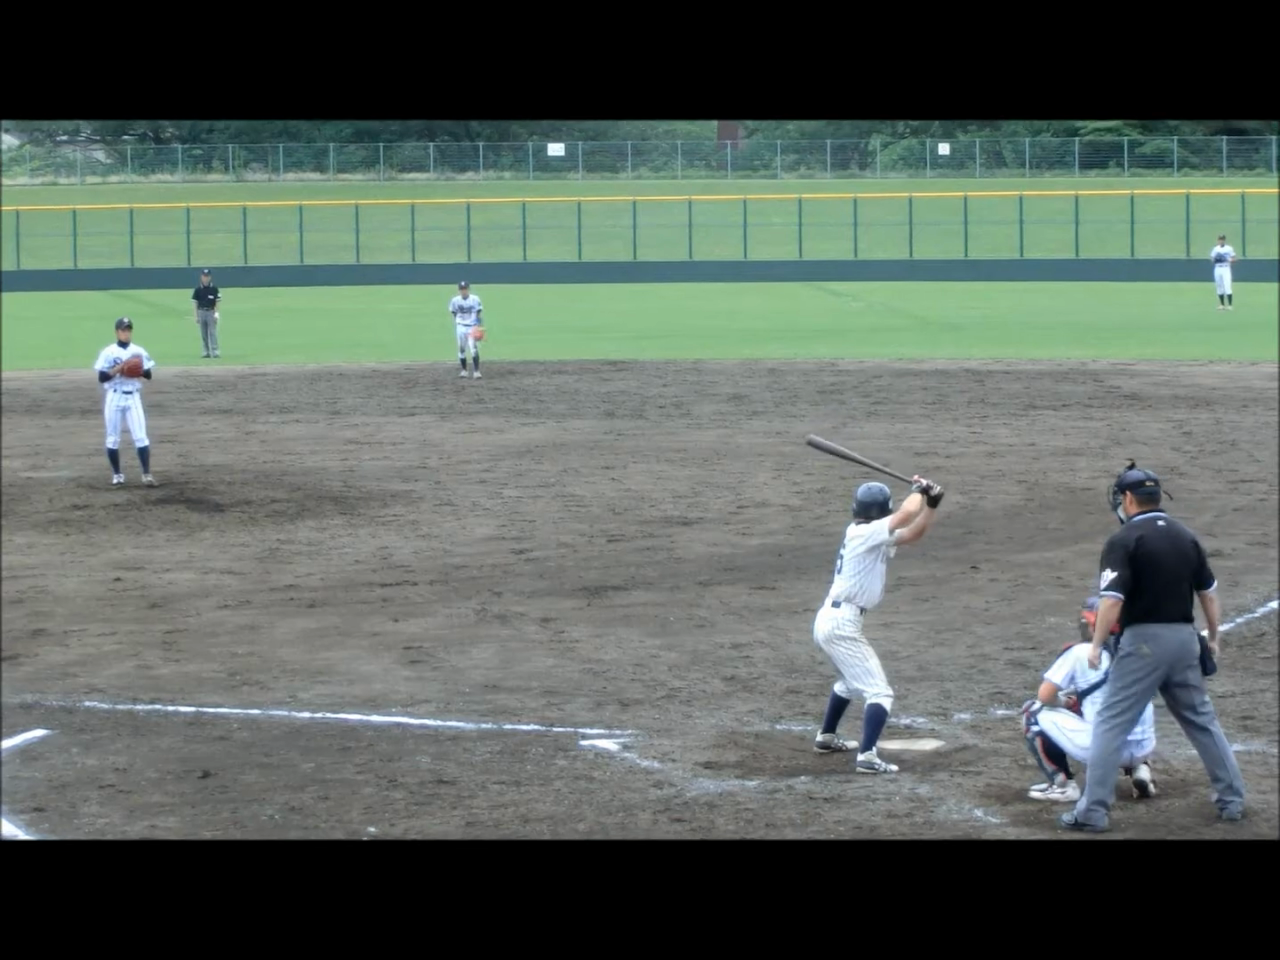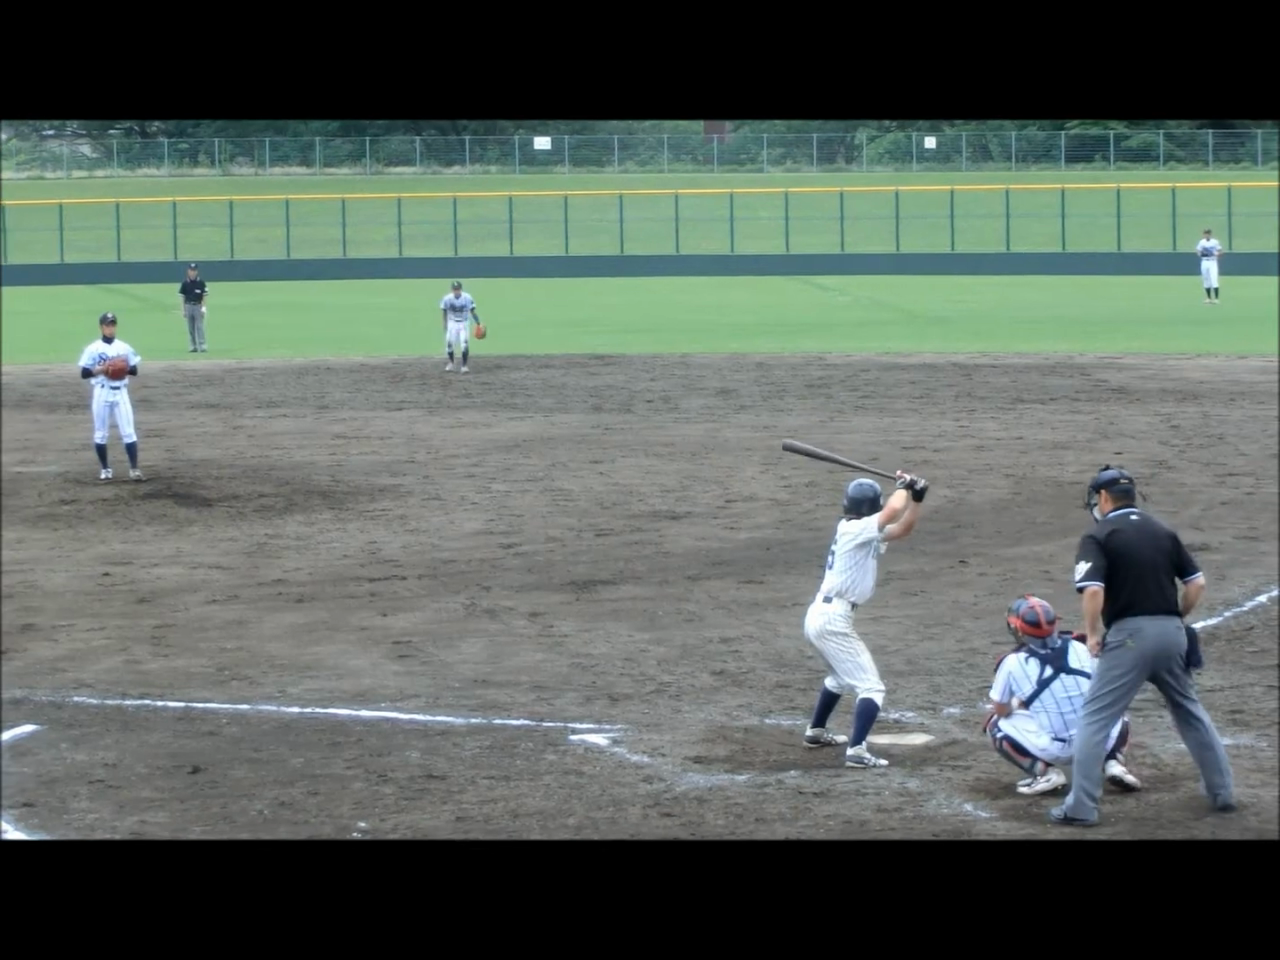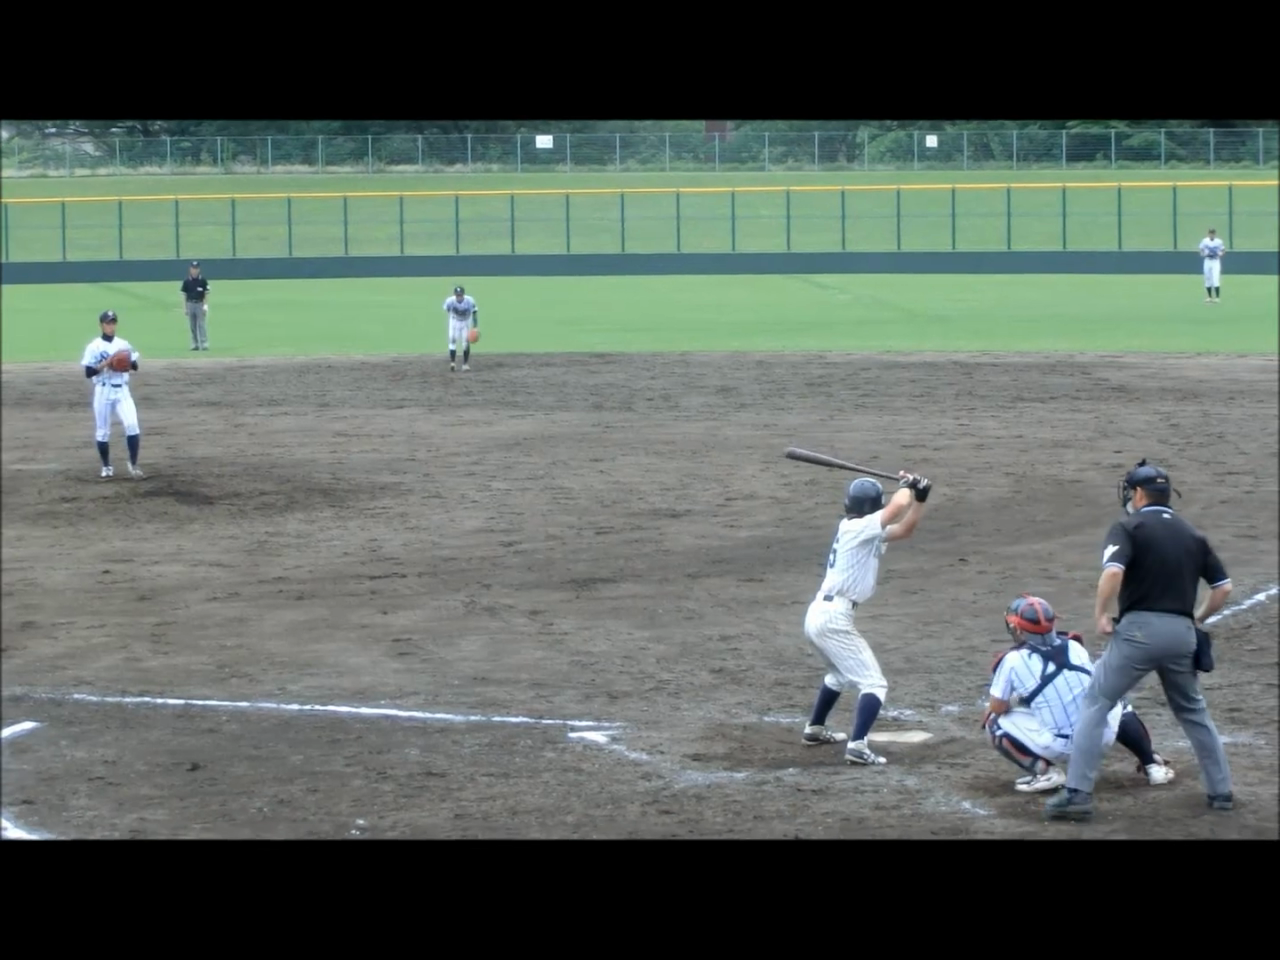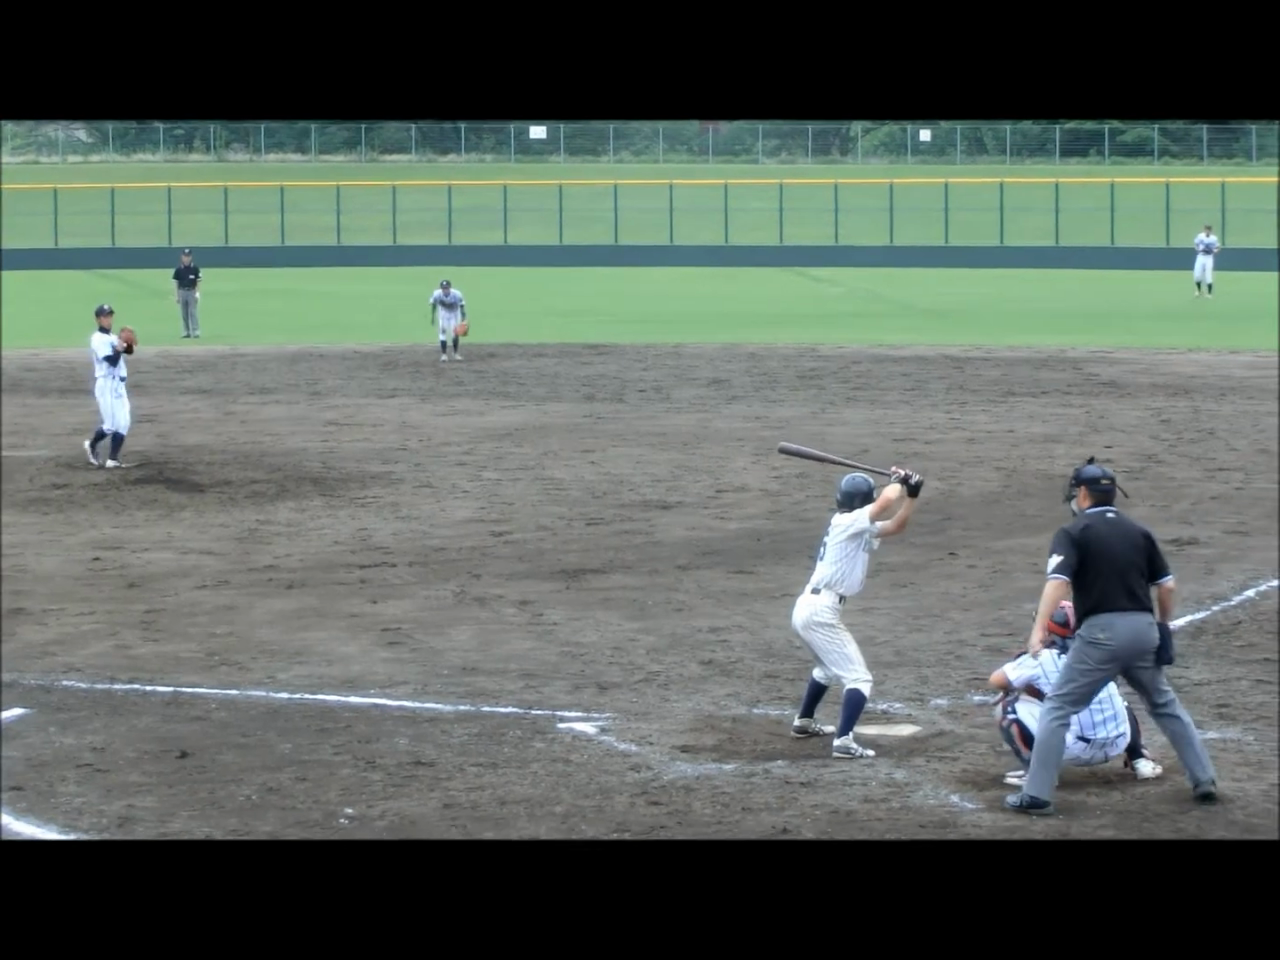
dt=0.4s
person 1, frame 1
left shoulder: (1123, 540)
right shoulder: (1187, 537)
left elbow: (1112, 599)
right elbow: (1208, 593)
left wrist: (1096, 644)
right wrist: (1213, 637)
left hip: (1143, 642)
right hip: (1185, 639)
left knee: (1110, 726)
right knee: (1203, 721)
left ankle: (1093, 812)
right ankle: (1233, 800)
person 1, frame 2
left shoulder: (1097, 537)
right shoulder: (1163, 531)
left elbow: (1093, 590)
right elbow: (1196, 583)
left wrist: (1092, 633)
left hip: (1129, 636)
right hip: (1171, 633)
left knee: (1095, 719)
right knee: (1189, 711)
left ankle: (1082, 807)
right ankle: (1222, 792)
person 1, frame 3
left shoulder: (1128, 527)
right shoulder: (1192, 534)
left elbow: (1112, 572)
right elbow: (1223, 587)
left wrist: (1101, 615)
right wrist: (1198, 618)
left hip: (1139, 630)
right hip: (1182, 633)
left knee: (1095, 705)
right knee: (1193, 712)
left ankle: (1077, 792)
right ankle: (1221, 790)
person 1, frame 4
left shoulder: (1073, 532)
right shoulder: (1139, 531)
left elbow: (1057, 582)
right elbow: (1167, 585)
left wrist: (1039, 628)
right wrist: (1161, 623)
left hip: (1100, 632)
right hip: (1143, 630)
left knee: (1057, 708)
right knee: (1165, 706)
left ankle: (1036, 795)
right ankle: (1203, 778)
person 2, frame 1
left shoulder: (871, 535)
right shoulder: (865, 533)
left elbow: (912, 533)
right elbow: (906, 514)
left wrist: (931, 504)
right wrist: (918, 490)
left hip: (831, 620)
right hip: (842, 624)
left knee: (850, 681)
right knee: (879, 691)
left ankle: (826, 737)
right ankle: (867, 756)
person 2, frame 2
left shoulder: (859, 531)
right shoulder: (856, 529)
left elbow: (901, 529)
right elbow: (893, 510)
left wrist: (916, 498)
right wrist: (903, 486)
left hip: (820, 616)
right hip: (833, 619)
left knee: (841, 676)
right knee: (871, 687)
left ankle: (816, 731)
right ankle: (856, 750)
person 2, frame 3
left shoulder: (855, 528)
right shoulder: (859, 528)
left elbow: (903, 529)
right elbow: (898, 506)
left wrist: (920, 498)
right wrist: (906, 485)
left hip: (820, 615)
right hip: (834, 618)
left knee: (840, 674)
right knee: (874, 683)
left ankle: (814, 729)
right ankle: (858, 744)
person 2, frame 4
left shoulder: (859, 527)
right shoulder: (848, 522)
left elbow: (895, 526)
right elbow: (887, 501)
left wrist: (912, 494)
right wrist: (897, 481)
left hip: (809, 608)
right hip: (820, 612)
left knee: (829, 667)
right knee: (858, 678)
left ankle: (804, 722)
right ankle: (843, 741)
